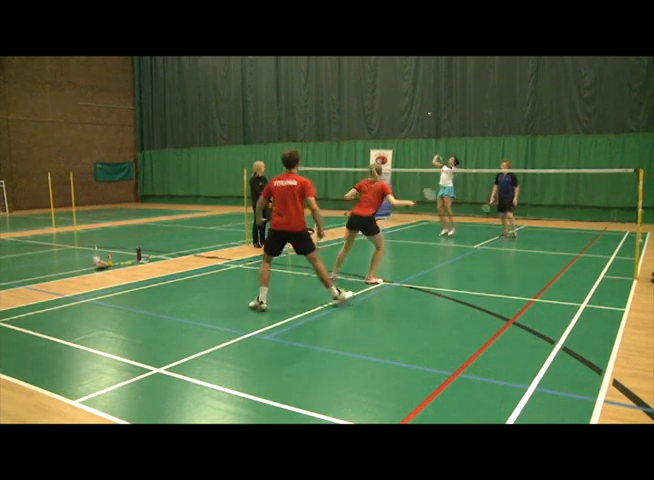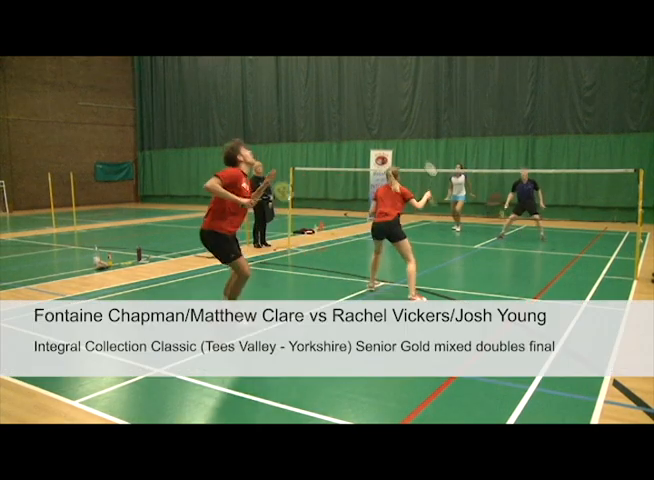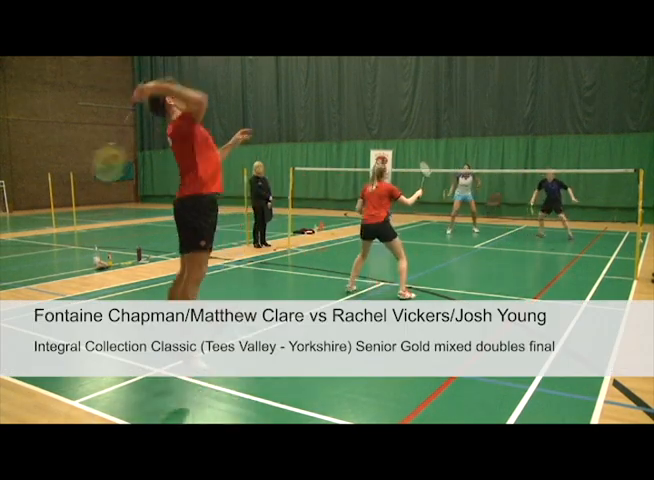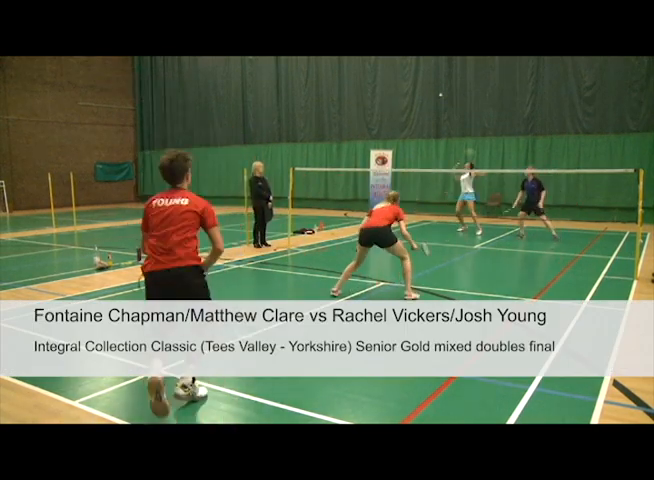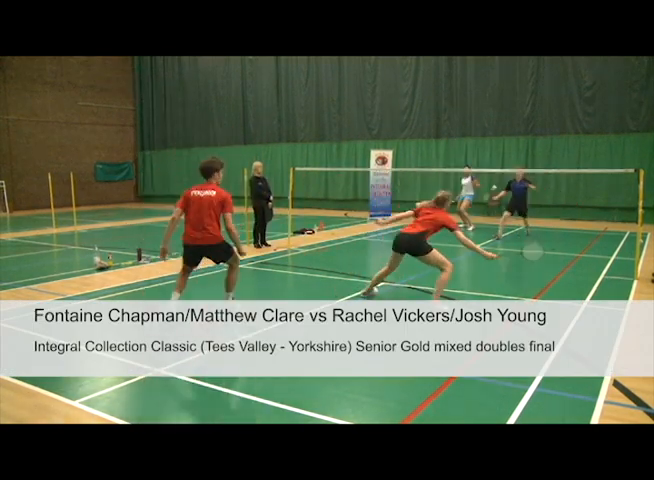
dt=0.7s
person 1, frame 1
left shoulder: (273, 182)
right shoulder: (304, 182)
left elbow: (259, 204)
right elbow: (313, 207)
left wrist: (258, 218)
right wrist: (320, 228)
left hip: (277, 228)
right hip: (298, 228)
left knee: (267, 260)
right knee: (315, 260)
left ankle: (261, 300)
right ankle: (337, 295)
person 1, frame 2
left shoulder: (245, 180)
right shoulder: (232, 173)
left elbow: (250, 199)
right elbow: (209, 185)
left wrist: (265, 184)
right wrist: (238, 199)
left hip: (227, 233)
right hip: (215, 232)
left knee: (241, 271)
right knee: (244, 272)
person 1, frame 3
left shoulder: (186, 128)
right shoulder: (182, 125)
left elbow: (210, 162)
right elbow: (201, 100)
left wrist: (232, 144)
right wrist: (158, 86)
left hip: (196, 203)
right hip: (198, 203)
left knee: (188, 276)
right knee: (194, 278)
person 1, frame 4
left shoulder: (152, 204)
right shoulder: (200, 204)
left elbow: (145, 245)
right elbow: (219, 247)
right wrist: (207, 265)
left hip: (154, 273)
right hip: (187, 269)
left ankle: (156, 381)
right ankle: (186, 383)
person 1, frame 5
left shoulder: (189, 193)
right shoulder: (223, 195)
left elbow: (174, 218)
right elbow: (229, 226)
left wrist: (165, 244)
right wrist: (240, 247)
left hip: (191, 242)
right hip: (213, 241)
left knee: (185, 271)
right knee: (234, 263)
right ankle: (229, 301)
person 2, frame 1
left shoulder: (363, 183)
right shoulder: (384, 186)
left elbow: (347, 196)
right elbow: (393, 202)
right wrist: (407, 203)
left hip: (354, 217)
right hip: (367, 220)
left knee: (347, 246)
right knee: (380, 247)
left ankle: (335, 272)
right ankle: (371, 276)
person 2, frame 2
left shoulder: (379, 191)
right shoulder: (402, 190)
left elbow: (371, 212)
right elbow: (418, 206)
right wrist: (426, 196)
left hip: (377, 225)
right hip: (392, 225)
left knee: (377, 252)
right knee: (410, 260)
left ankle: (372, 282)
right ankle: (413, 295)
person 2, frame 3
left shoulder: (366, 188)
right shoulder: (389, 187)
left elbow: (358, 209)
right elbow: (407, 202)
right wrist: (417, 194)
left hip: (366, 226)
right hip: (382, 226)
left knee: (363, 255)
right knee: (401, 257)
left ankle: (351, 284)
right ankle: (403, 291)
person 2, frame 4
left shoulder: (375, 208)
right shoulder: (397, 210)
left elbow: (361, 227)
right elbow: (404, 231)
left wrist: (360, 243)
right wrist: (413, 243)
left hip: (366, 232)
right hip: (382, 232)
left knee: (357, 263)
right knee: (405, 257)
left ankle: (336, 289)
right ankle: (409, 292)
person 2, frame 5
left shoulder: (424, 208)
right shoulder: (446, 218)
left elbow: (401, 215)
right elbow: (463, 240)
left wrist: (384, 222)
right wrist: (484, 253)
left hip: (401, 238)
right hip: (415, 241)
left knee: (390, 267)
right knee: (447, 268)
left ankle: (368, 290)
